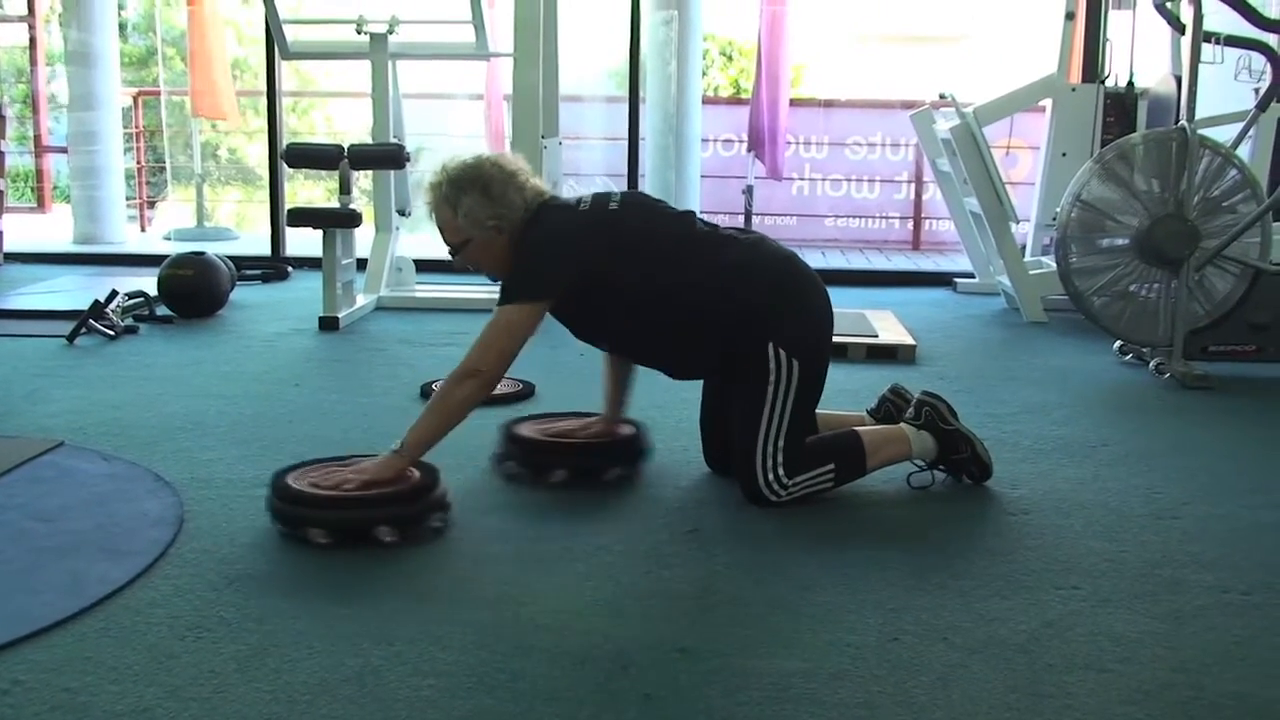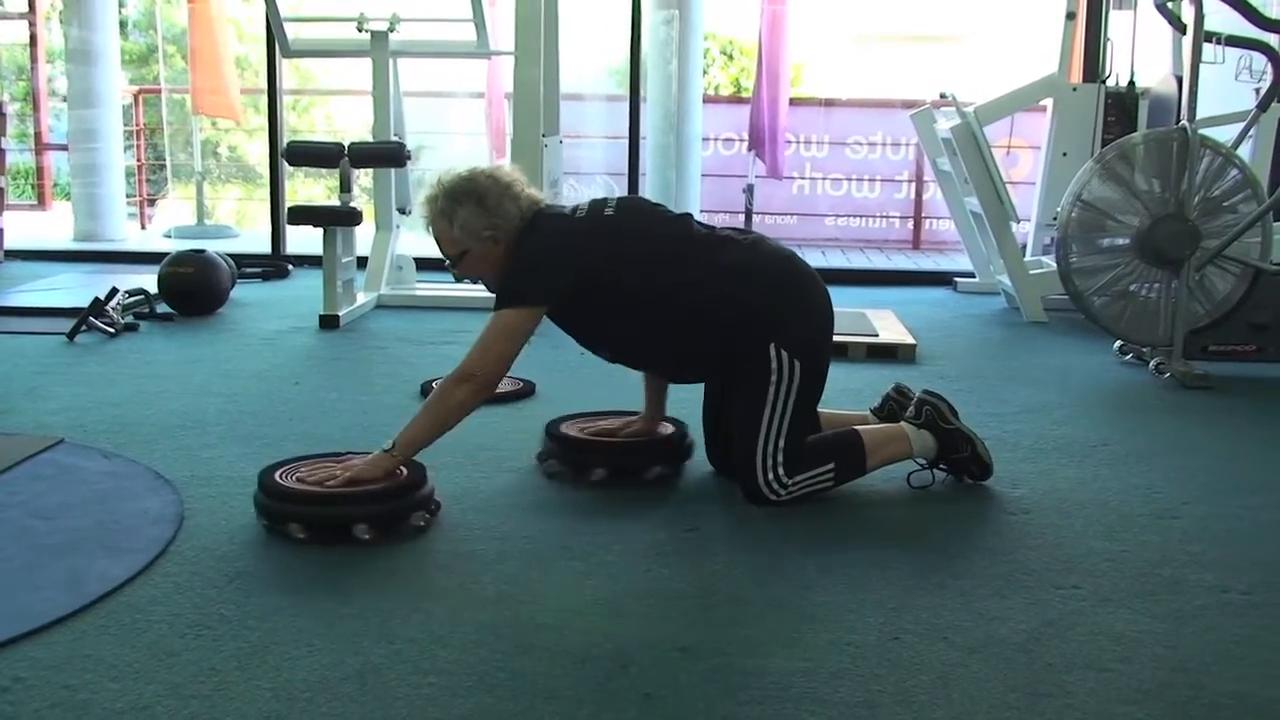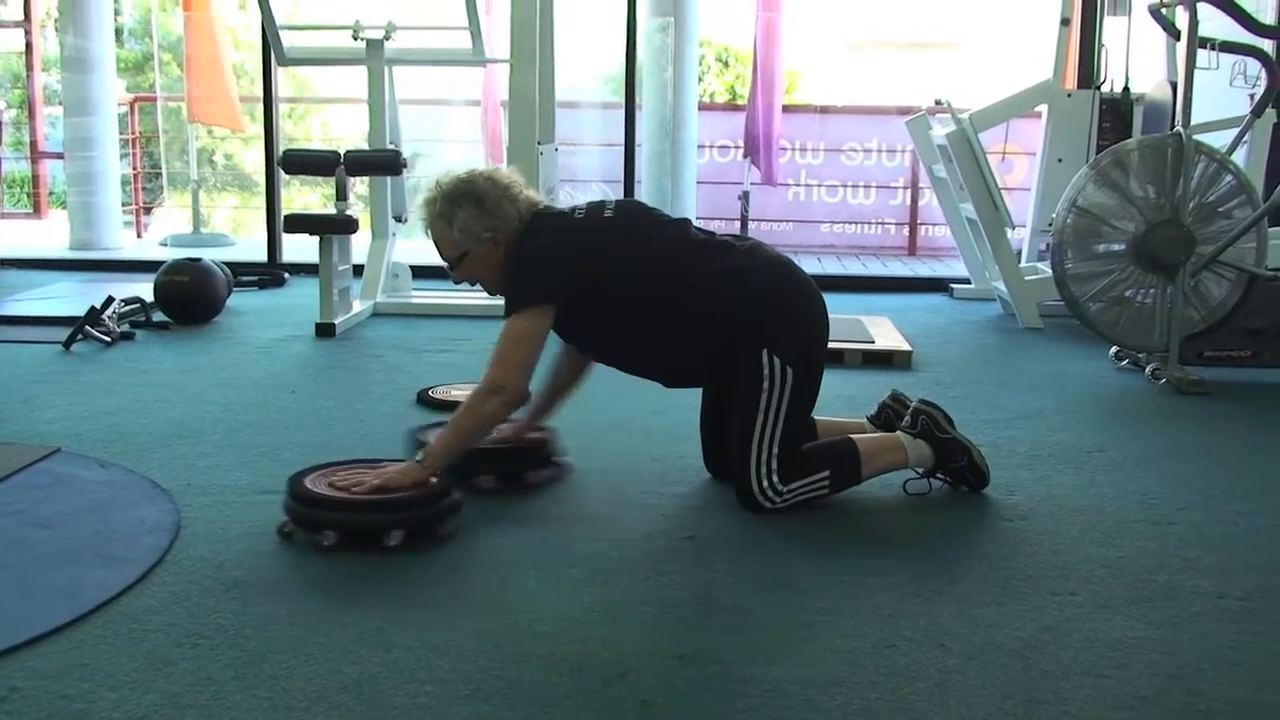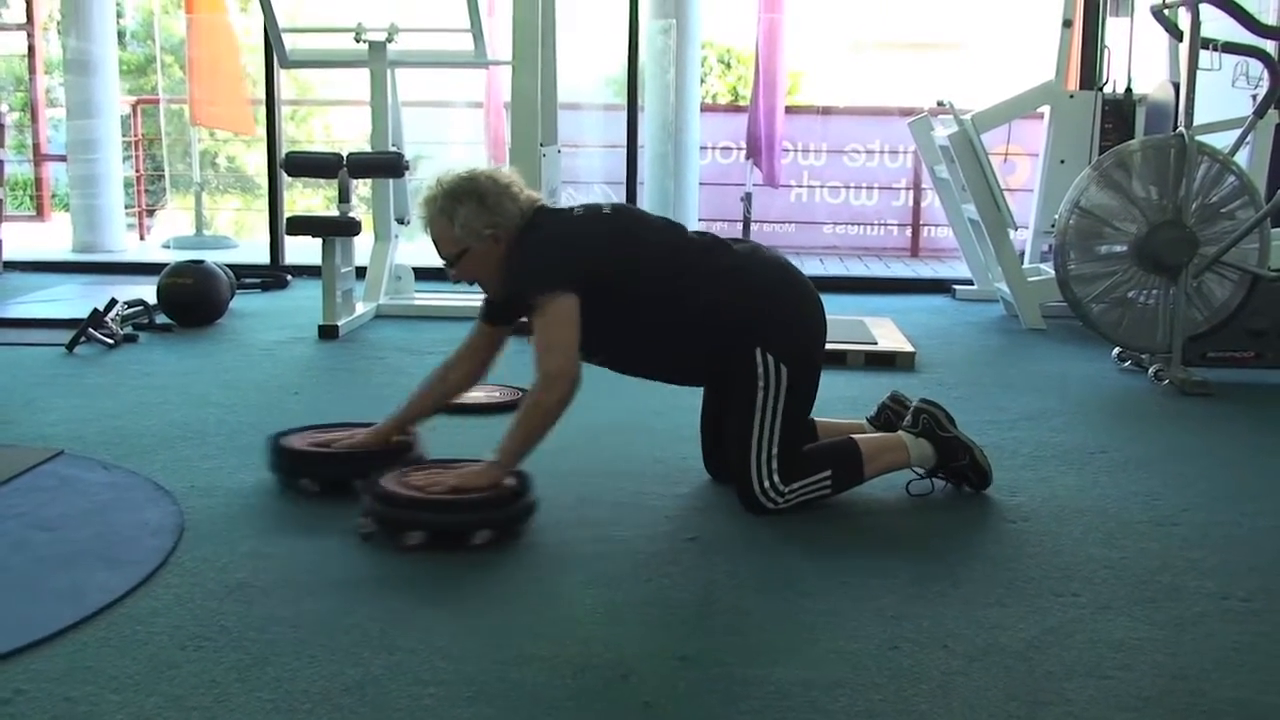
dt=0.3s
person 1, frame 1
left shoulder: (546, 247)
right shoulder: (561, 231)
left elbow: (476, 375)
right elbow: (628, 312)
left wrist: (396, 460)
right wrist: (612, 414)
left hip: (781, 314)
right hip: (753, 312)
left knee: (768, 479)
right knee: (725, 455)
left ankle: (922, 440)
right ankle: (891, 414)
person 1, frame 2
left shoulder: (541, 257)
right shoulder: (563, 240)
left elbow: (472, 380)
left wrist: (388, 459)
right wrist: (652, 413)
left hip: (782, 316)
right hip: (754, 313)
left knee: (767, 477)
right knee: (728, 456)
left ankle: (922, 437)
right ankle: (893, 412)
person 1, frame 3
left shoulder: (539, 257)
right shoulder: (557, 241)
left elbow: (499, 390)
right elbow: (586, 343)
left wrist: (420, 469)
right wrist: (533, 419)
left hip: (776, 321)
right hip: (753, 317)
left knee: (764, 486)
right knee: (726, 462)
left ankle: (918, 447)
right ankle: (887, 422)
person 1, frame 4
left shoulder: (549, 250)
right shoulder: (519, 263)
left elbow: (556, 383)
right elbow: (469, 361)
left wrist: (497, 470)
right wrist: (386, 430)
left hip: (773, 320)
right hip: (751, 323)
left knee: (768, 488)
right knee: (727, 466)
left ankle: (919, 446)
right ankle: (889, 421)
